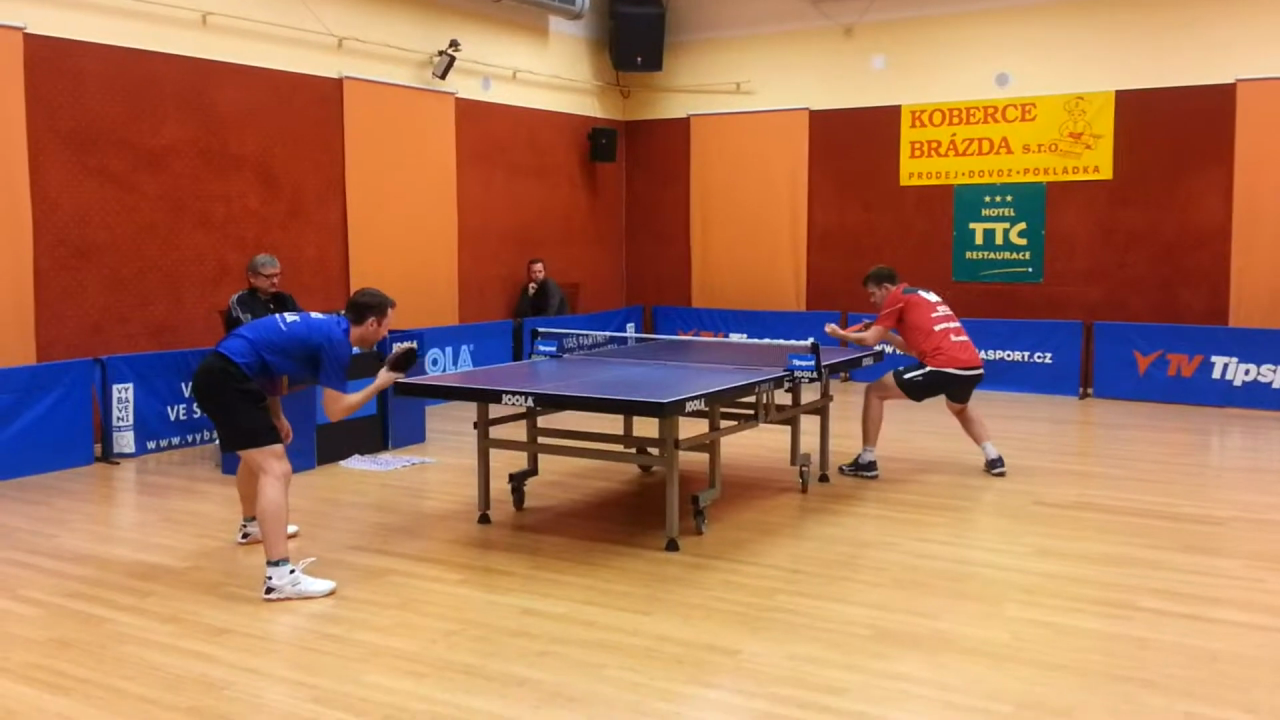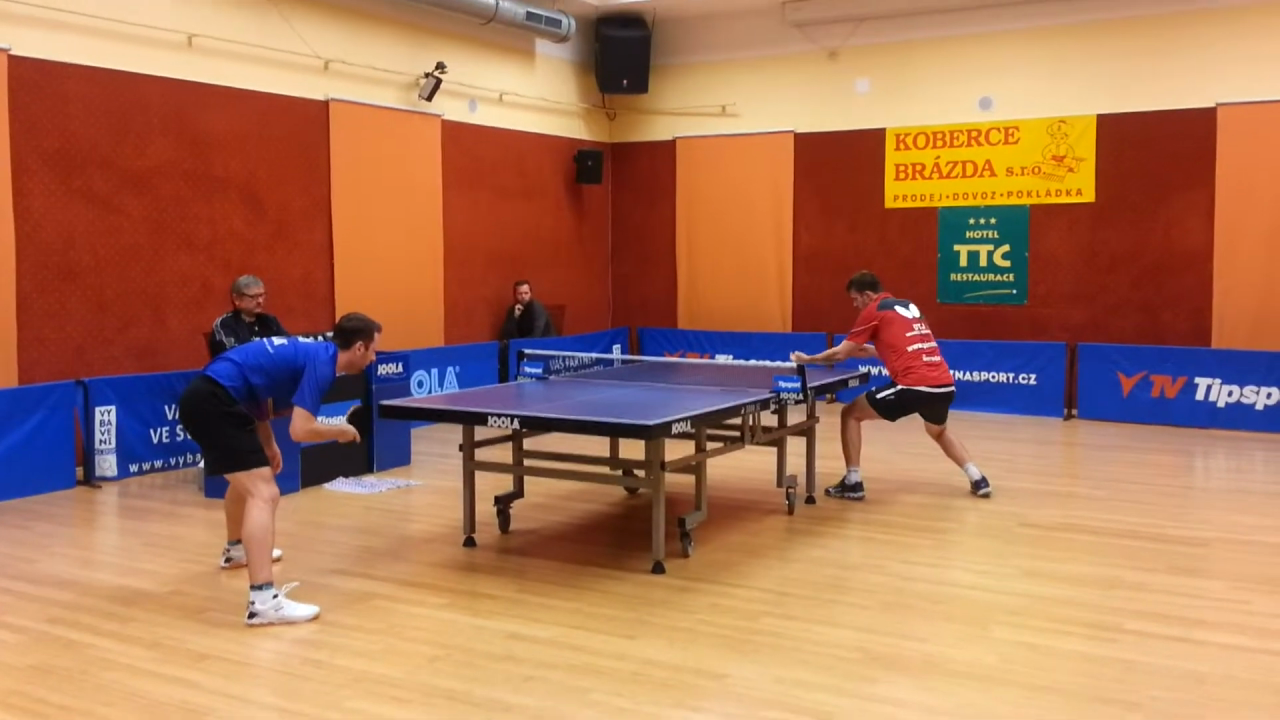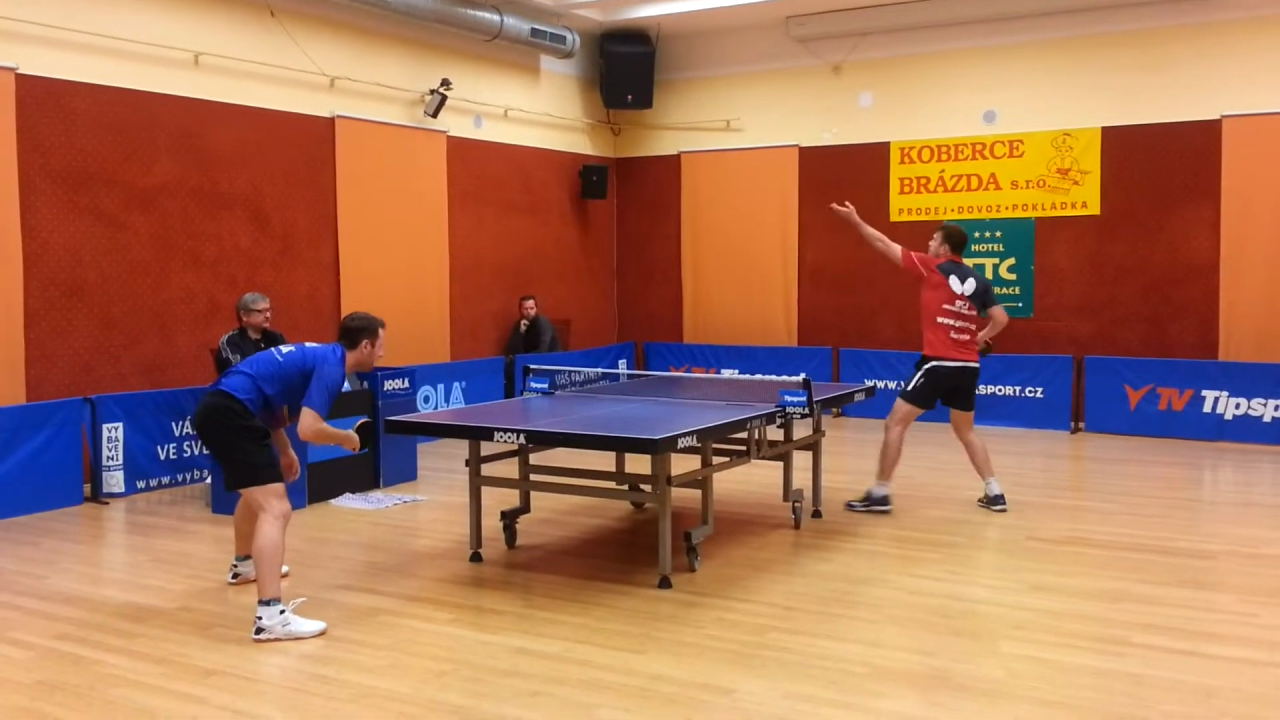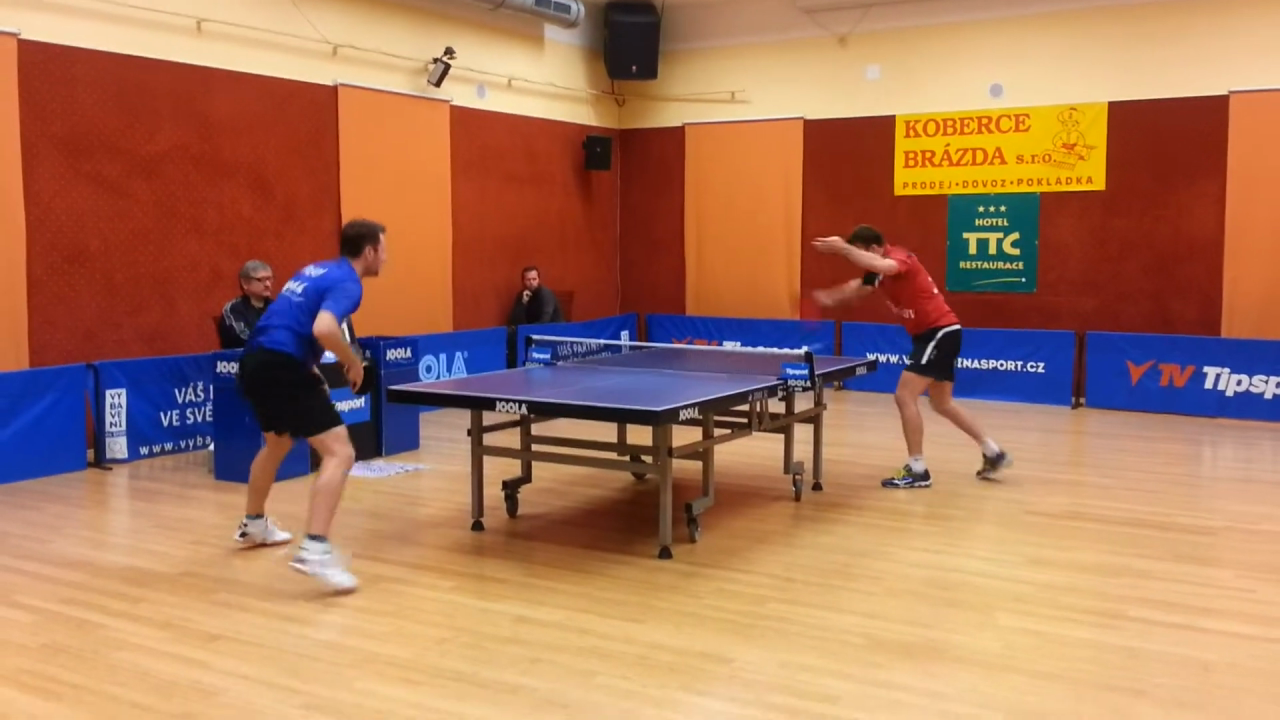
dt=0.7s
person 1, frame 1
left shoulder: (325, 327)
right shoulder: (336, 339)
right elbow: (336, 410)
left wrist: (276, 417)
right wrist: (379, 385)
left hip: (219, 372)
right hip: (228, 378)
left knee: (255, 454)
right knee: (275, 471)
left ankle: (252, 525)
right ankle: (280, 576)
person 1, frame 2
left shoulder: (311, 351)
right shoulder: (322, 363)
right elbow: (301, 430)
left wrist: (268, 444)
right wrist: (341, 431)
left hip: (203, 395)
right hip: (215, 402)
left knee: (245, 477)
right knee: (263, 494)
left ankle: (236, 549)
right ankle: (263, 601)
person 1, frame 3
left shoulder: (318, 356)
right shoulder: (332, 366)
right elbow: (309, 428)
left wrist: (284, 451)
right wrist: (346, 438)
left hip: (217, 408)
right hip: (230, 415)
left knee: (256, 491)
right knee: (275, 509)
left ankle: (244, 564)
right ankle: (270, 616)
person 1, frame 4
left shoulder: (313, 272)
right shoulder: (347, 283)
right elbow: (322, 329)
left wrist: (309, 368)
right wrist: (353, 362)
left hip: (254, 359)
right hip: (282, 367)
left knee: (276, 443)
right knee: (339, 454)
left ankle: (253, 524)
right ankle: (313, 550)
person 2, frame 1
left shoulder: (897, 297)
right shoulder: (923, 297)
left elbow: (870, 340)
left wrist: (841, 334)
right wrist: (882, 331)
left hip: (943, 367)
right hip: (974, 368)
left knee: (875, 391)
right knee: (960, 408)
left ankle: (867, 460)
right ankle: (993, 457)
person 2, frame 2
left shoulder: (873, 312)
right shoulder: (910, 307)
left elbow: (841, 353)
left wrist: (808, 360)
right wrist: (871, 350)
left hip: (912, 387)
right hip: (945, 386)
left knee: (851, 414)
right knee: (940, 432)
left ankle: (853, 482)
right ankle: (977, 478)
person 2, frame 3
left shoulder: (931, 267)
right shoulder: (978, 281)
left elbow: (885, 245)
right elbow: (1001, 320)
left wrist: (855, 220)
right wrist: (981, 337)
left hip: (937, 364)
right hip: (968, 367)
left knee: (895, 424)
right knee: (966, 431)
left ankle: (879, 494)
right ankle: (995, 493)
person 2, frame 4
left shoulder: (897, 257)
right shoulder: (877, 272)
left elbow: (887, 268)
right elbow: (859, 286)
left wrist: (844, 249)
right wrist: (834, 296)
left hip: (940, 332)
right hip: (931, 334)
left knee: (904, 396)
right knee: (942, 403)
left ankle: (917, 470)
right ankle: (993, 452)
